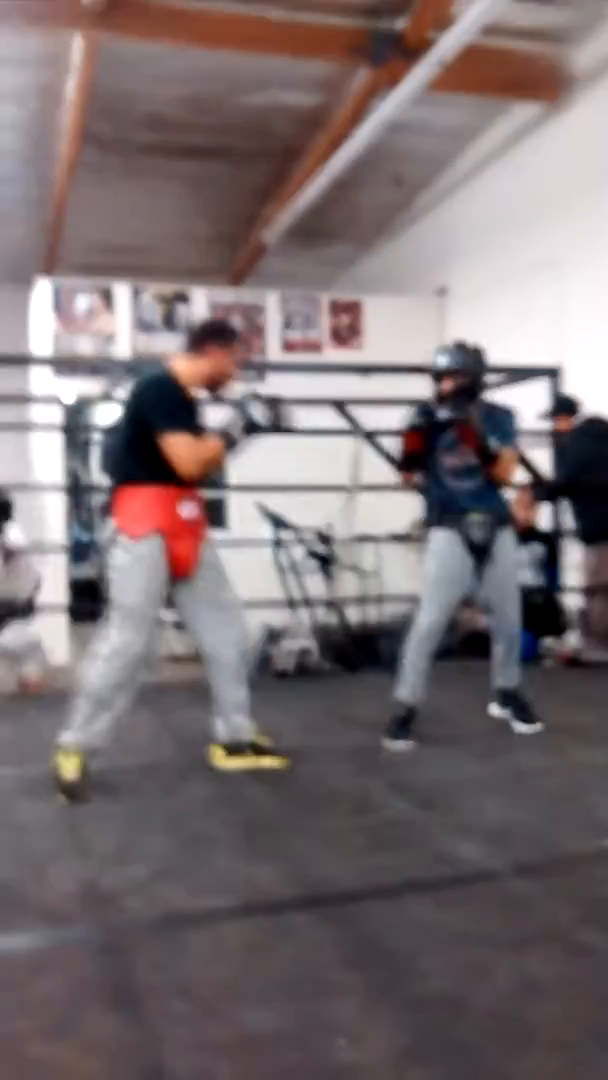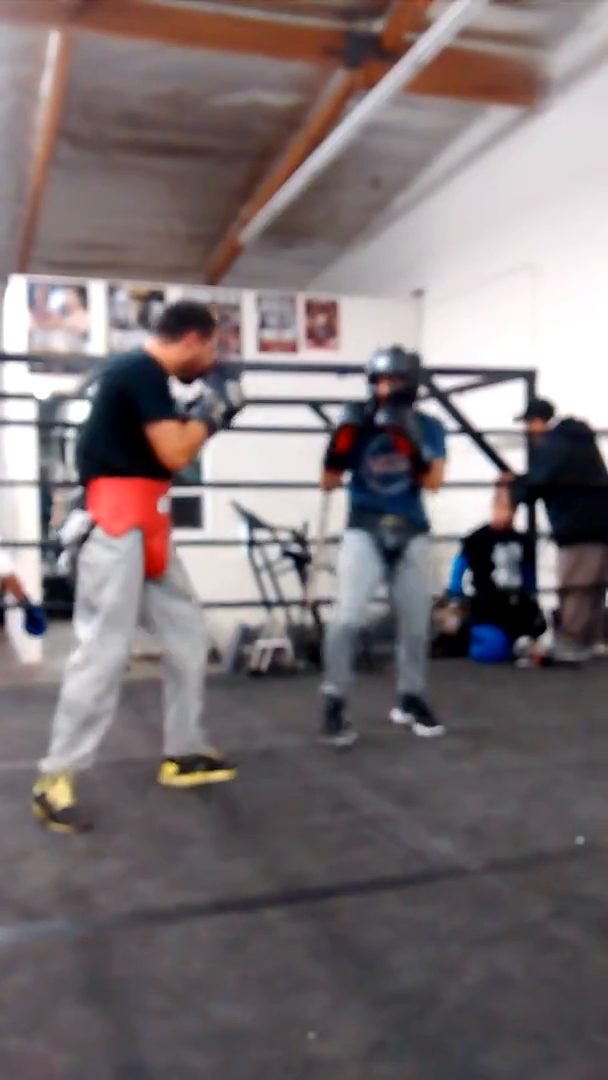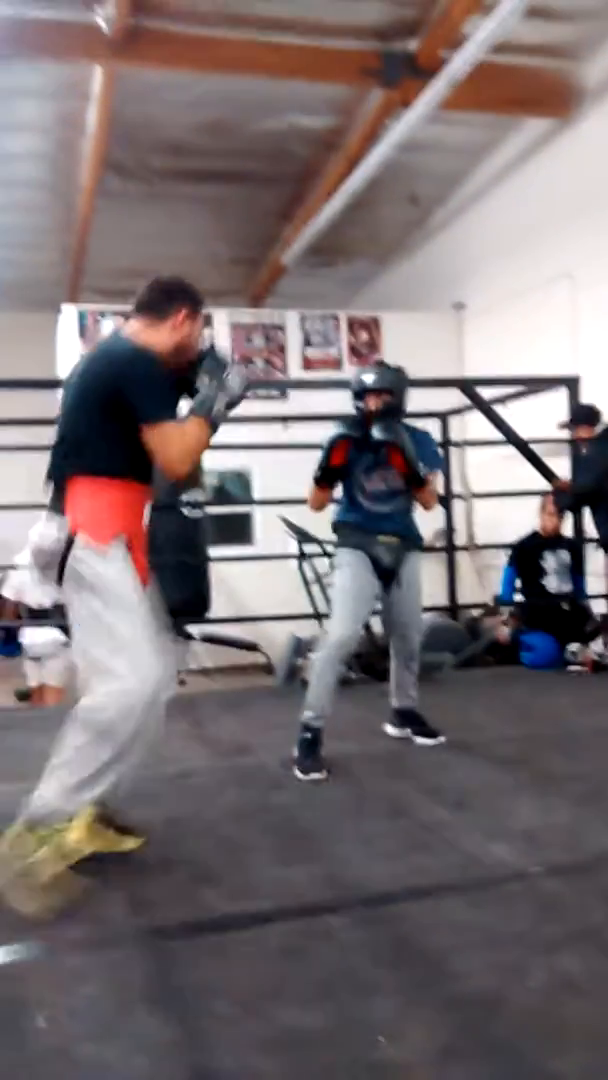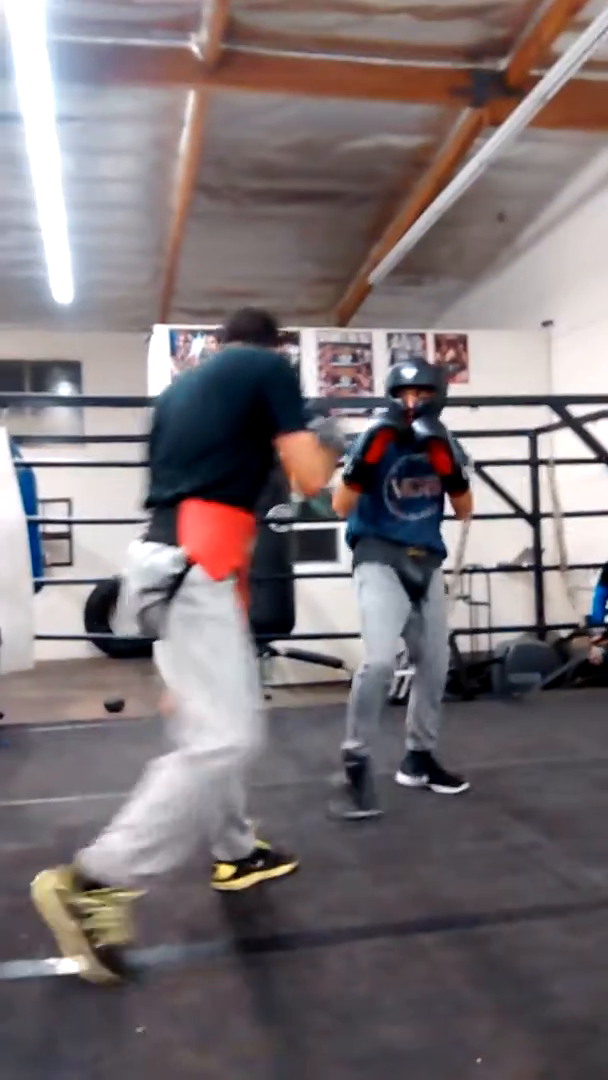
dt=0.7s
person 1, frame 1
left shoulder: (183, 397)
right shoulder: (157, 389)
left elbow: (202, 463)
right elbow: (188, 463)
left wrist: (250, 421)
right wrist: (239, 424)
left hip: (185, 523)
right hip: (143, 525)
left knee: (224, 627)
right knee: (128, 639)
left ankle: (233, 737)
right ankle: (73, 748)
person 1, frame 2
left shoulder: (142, 373)
right shoulder: (141, 370)
right elbow: (175, 454)
left wrist: (203, 410)
right wrist: (214, 409)
left hip: (145, 525)
right hip: (116, 524)
left knee: (186, 631)
right knee: (103, 650)
left ankle: (183, 753)
right ankle: (54, 778)
person 1, frame 3
left shoulder: (111, 359)
right shoulder: (138, 362)
right elbow: (176, 461)
left wrist: (183, 391)
right wrist: (212, 402)
left hip: (111, 534)
right hip: (96, 535)
left knee: (150, 671)
right knee: (135, 678)
left ankle: (84, 814)
person 1, frame 4
left shoulder: (179, 388)
right shoulder: (270, 367)
right elbow: (309, 480)
right wrist: (327, 443)
left hip: (173, 556)
right hip: (198, 563)
left knee: (222, 718)
right knee: (223, 737)
left ankle: (235, 851)
right ankle: (92, 881)
person 2, frame 1
left shoulder: (499, 417)
right shoulder: (434, 421)
left elbow: (505, 472)
right elbow: (411, 480)
left wrist: (474, 433)
right wrist: (413, 445)
left hip: (496, 528)
right hip: (449, 530)
left knee: (508, 619)
right knee: (431, 621)
left ankle: (506, 694)
right ankle: (406, 709)
person 2, frame 2
left shoulder: (428, 427)
right shoulder: (360, 425)
left elbow: (433, 482)
right elbow: (328, 483)
left wrist: (410, 440)
right wrist: (340, 443)
left hip: (411, 534)
right hip: (365, 531)
left knee: (415, 625)
right knee: (347, 619)
left ankle: (410, 700)
right ankle: (335, 700)
person 2, frame 3
left shoulder: (417, 440)
right shoulder: (347, 440)
left elbow: (428, 500)
right elbow: (317, 502)
left wrist: (405, 457)
right wrist: (332, 459)
left hip: (403, 549)
right hip: (357, 548)
left knee: (408, 638)
right knee: (340, 636)
left ankle: (403, 712)
right ankle: (311, 731)
person 2, frame 4
left shoulder: (442, 445)
right shoulder: (377, 440)
left elbow: (464, 509)
right elbow: (342, 506)
left wrist: (446, 458)
right wrist: (367, 454)
left hip: (426, 563)
right hip: (380, 560)
left knee: (434, 665)
right knee: (379, 661)
left ankle: (419, 757)
right ankle: (357, 761)
